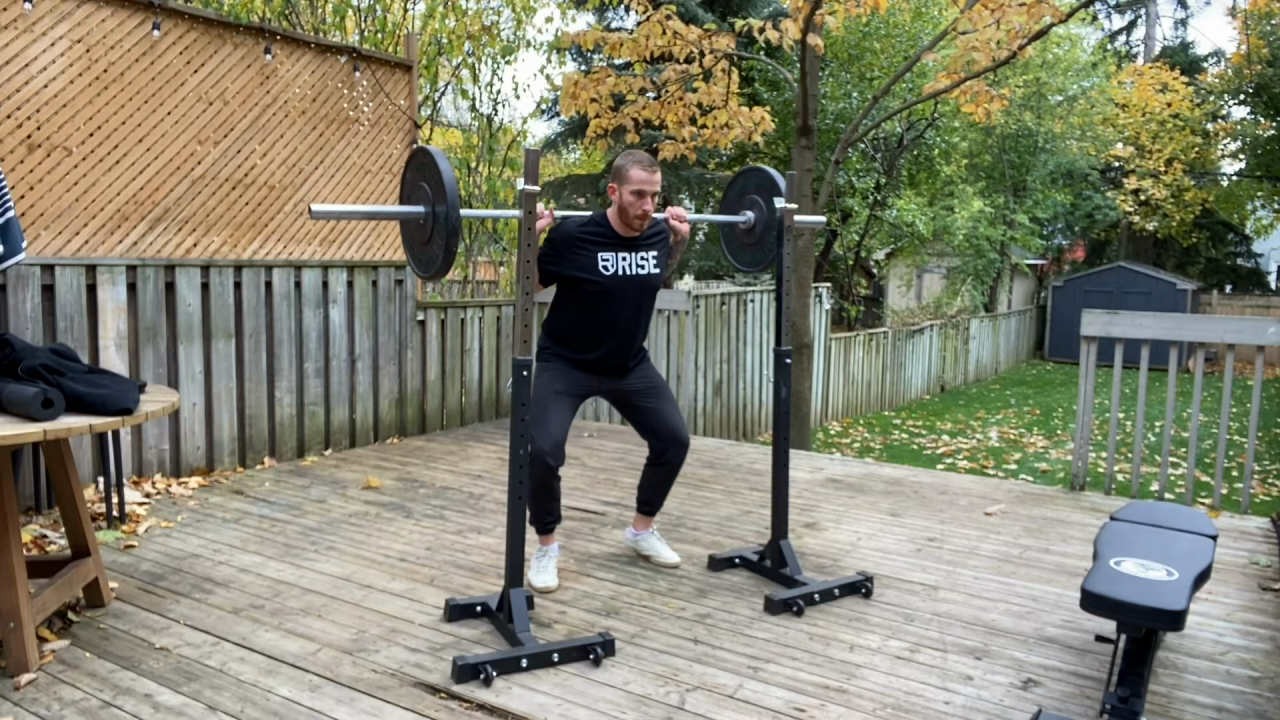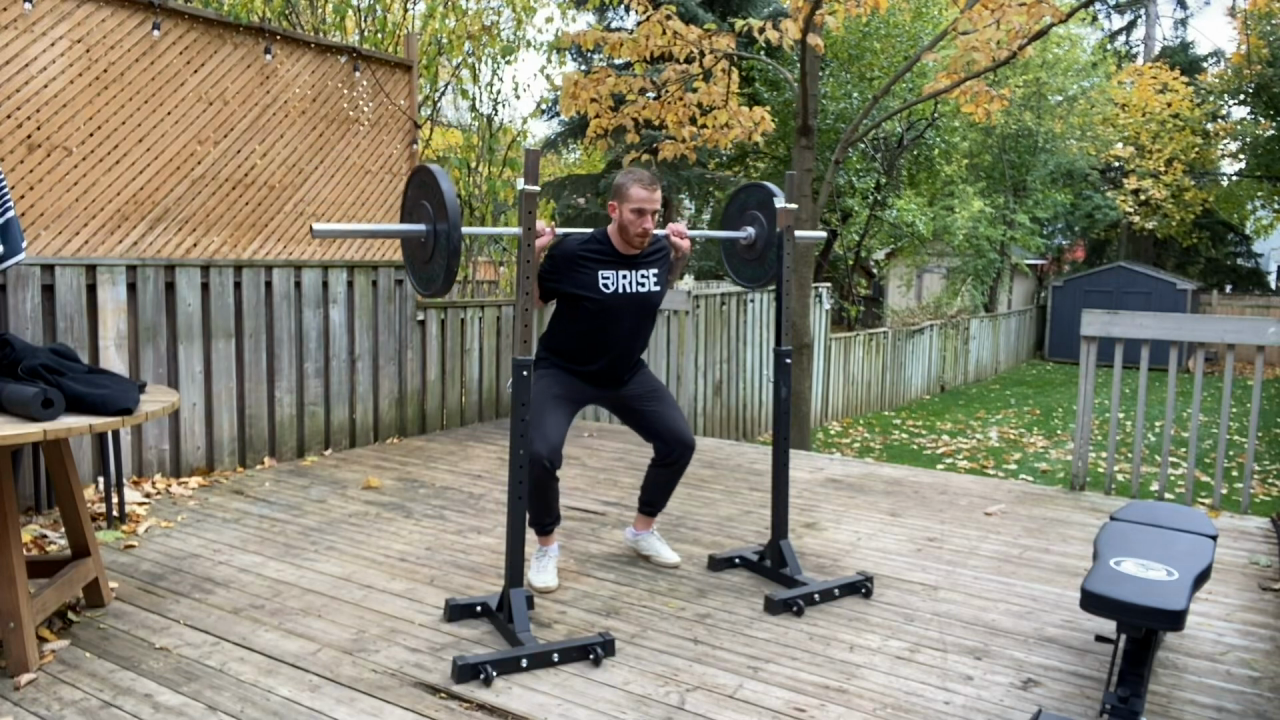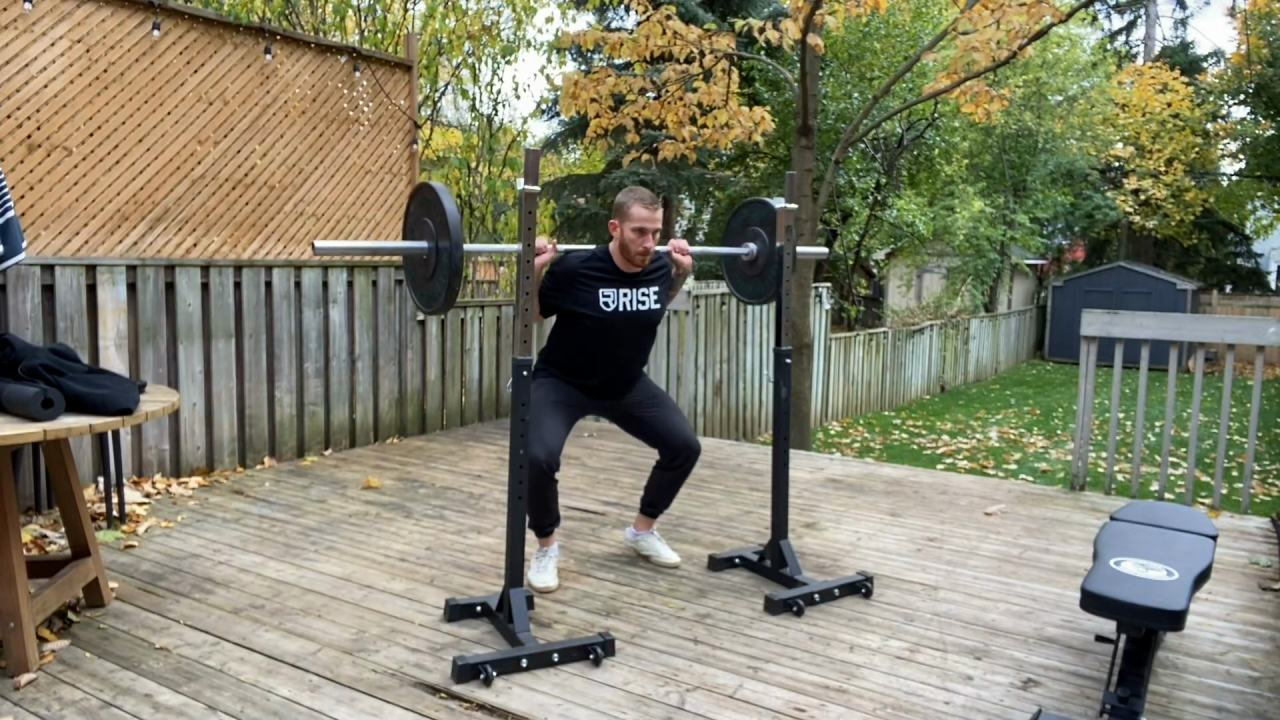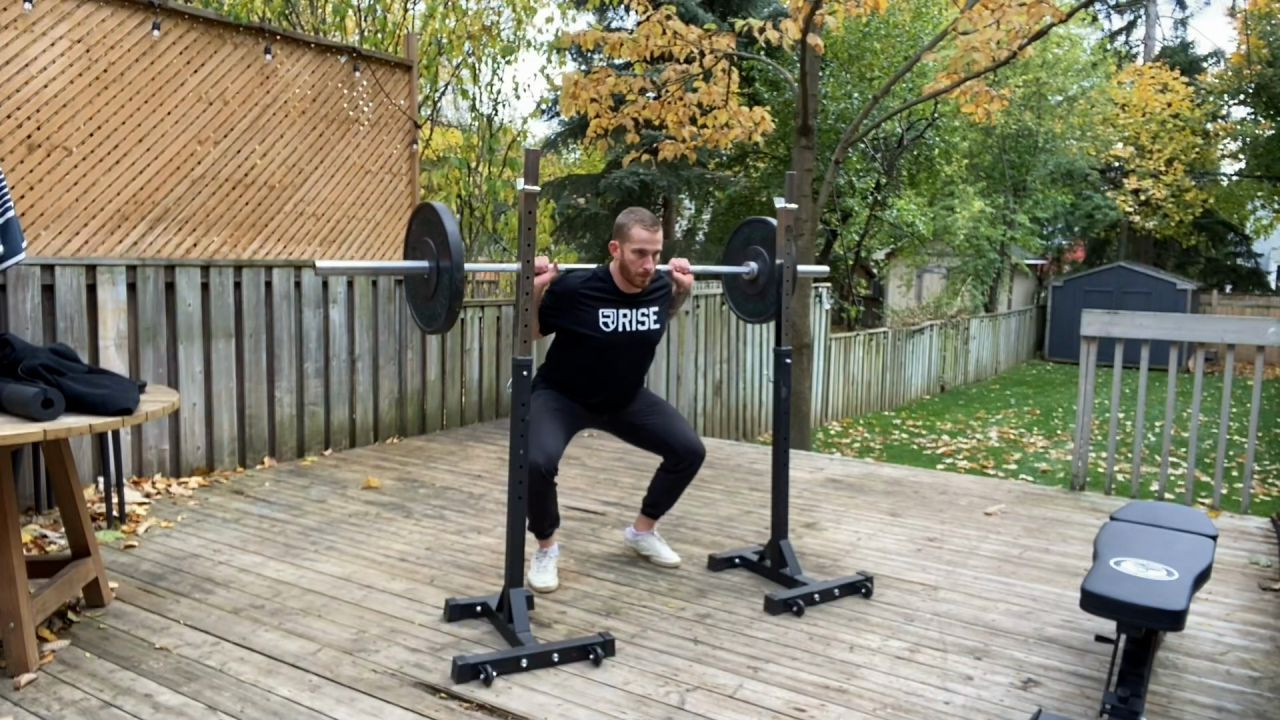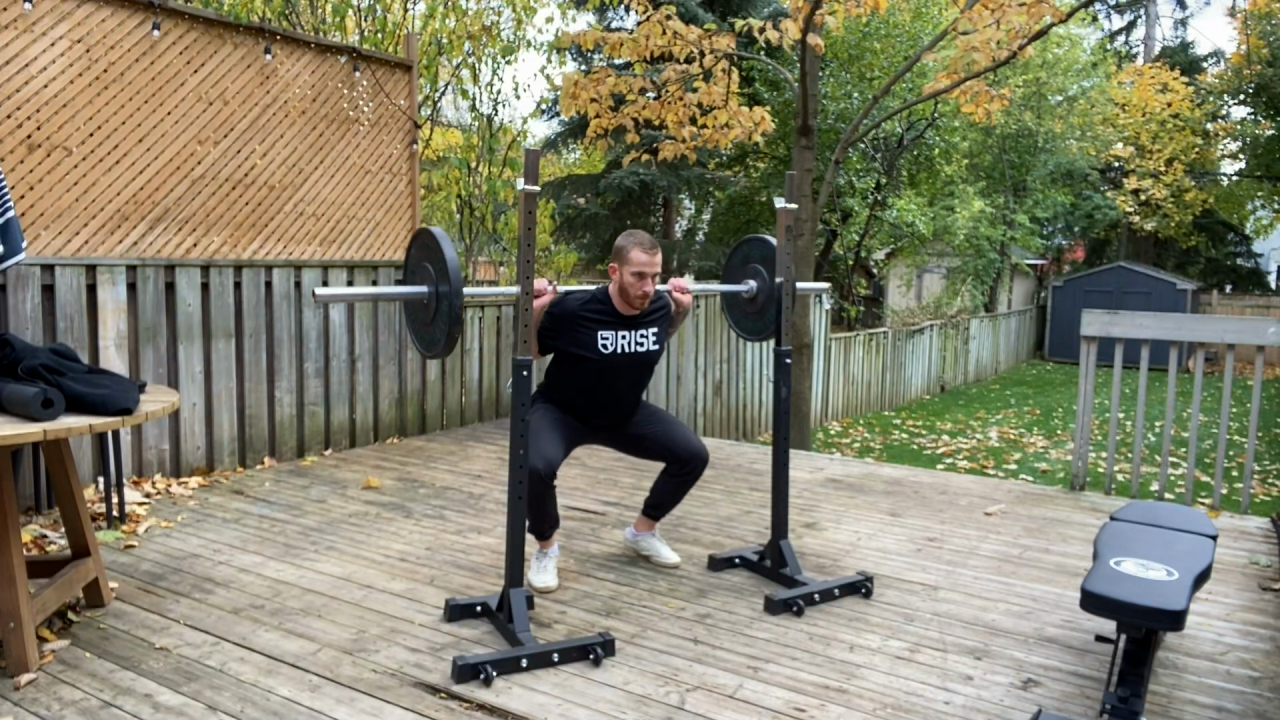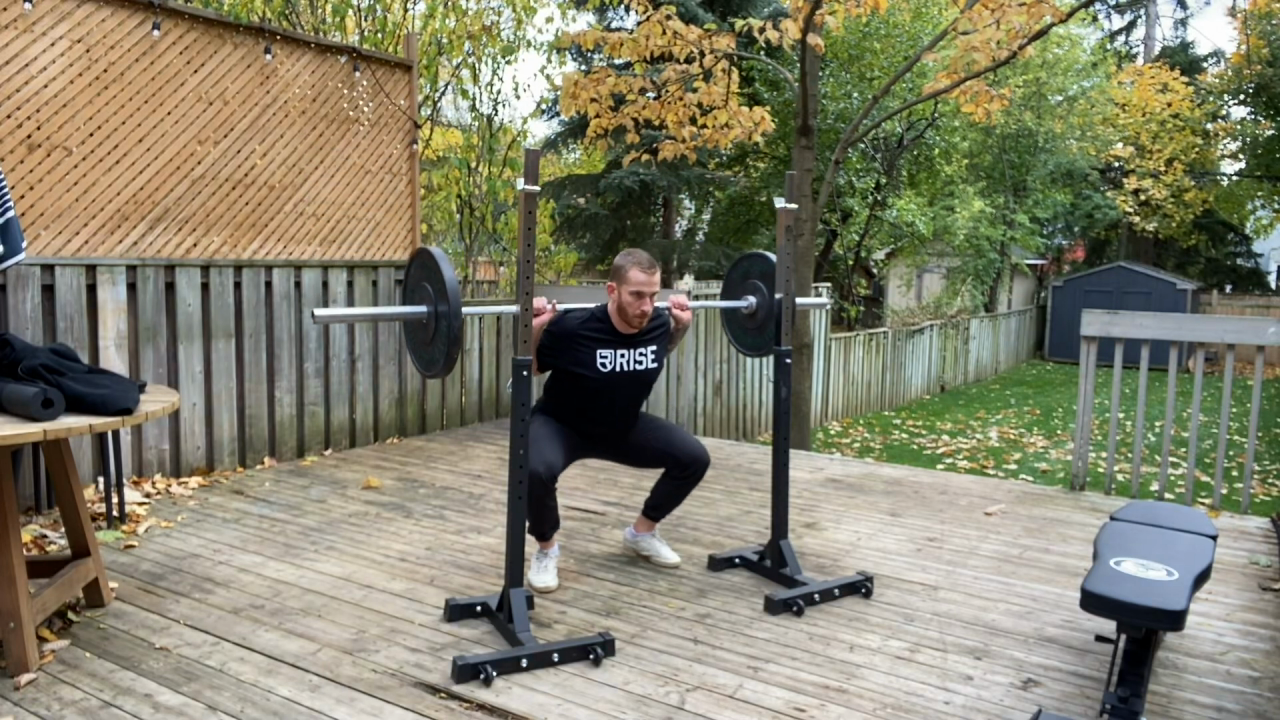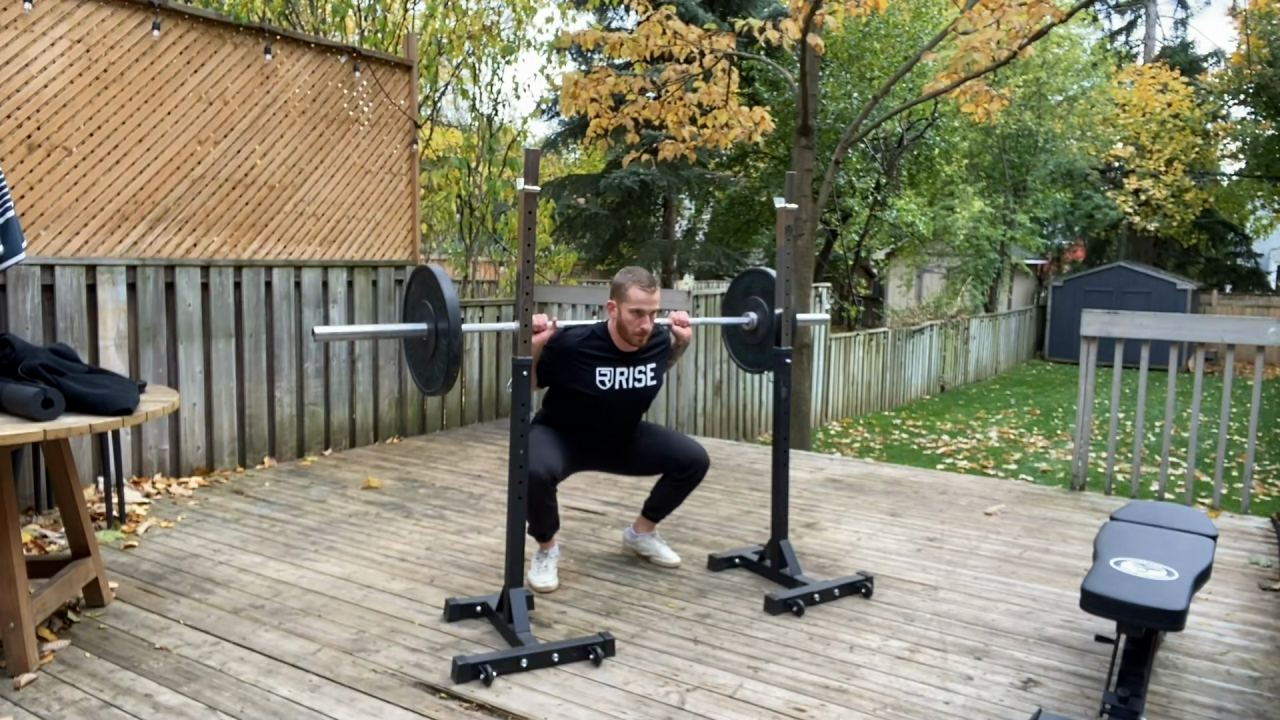
dt=0.3s
person 1, frame 1
left shoulder: (658, 234)
right shoulder: (574, 236)
left wrist: (679, 239)
left hip: (629, 363)
right hip: (565, 362)
left knee: (674, 439)
right knee: (544, 451)
left ankle: (641, 531)
right ankle: (546, 547)
person 1, frame 2
left shoulder: (658, 251)
right shoulder: (574, 253)
right elbow: (530, 299)
left wrist: (680, 255)
right wrist: (532, 254)
left hip: (627, 372)
right hip: (564, 371)
left knee: (679, 442)
right knee: (541, 453)
left ankle: (642, 530)
right ankle: (545, 547)
person 1, frame 3
left shoulder: (659, 268)
right shoulder: (575, 270)
right elbow: (528, 314)
left wrist: (682, 271)
right wrist: (534, 270)
left hip: (627, 383)
right hip: (563, 382)
left knee: (684, 446)
right knee: (539, 457)
left ankle: (642, 531)
right ankle: (546, 548)
person 1, frame 4
left shoulder: (659, 286)
right shoulder: (575, 288)
right elbow: (528, 332)
left wrist: (683, 289)
right wrist: (535, 289)
left hip: (626, 397)
right hip: (563, 395)
left knee: (689, 449)
right knee: (538, 462)
left ankle: (642, 531)
right ankle: (546, 548)
person 1, frame 5
left shoulder: (658, 308)
right shoulder: (574, 310)
right elbow: (527, 352)
left wrist: (682, 308)
right wrist: (534, 312)
left hip: (625, 412)
right hip: (561, 411)
left knee: (693, 454)
right knee: (537, 466)
left ankle: (642, 532)
right ankle: (546, 549)
person 1, frame 6
left shoulder: (658, 324)
right shoulder: (573, 328)
right elbow: (527, 369)
left wrist: (681, 324)
right wrist: (534, 330)
left hip: (623, 425)
right hip: (561, 424)
left knee: (694, 457)
right knee: (537, 470)
left ankle: (642, 532)
right ankle: (546, 549)
person 1, frame 7
left shoulder: (658, 340)
right shoulder: (573, 345)
left wrist: (682, 341)
right wrist: (534, 346)
left hip: (623, 438)
right hip: (561, 436)
left knee: (693, 459)
right knee: (537, 471)
left ankle: (641, 532)
right ankle: (546, 549)
